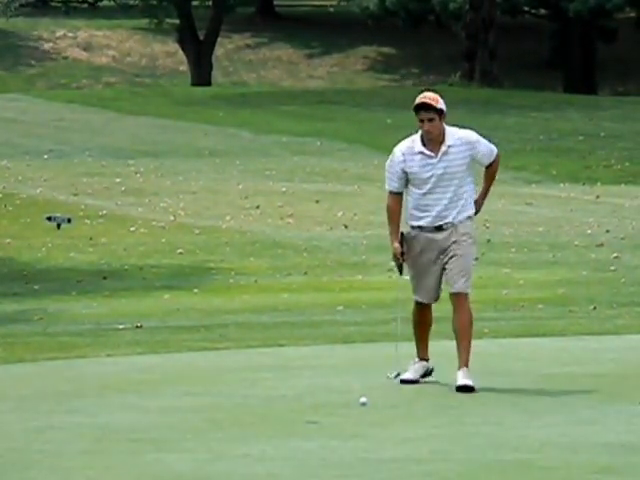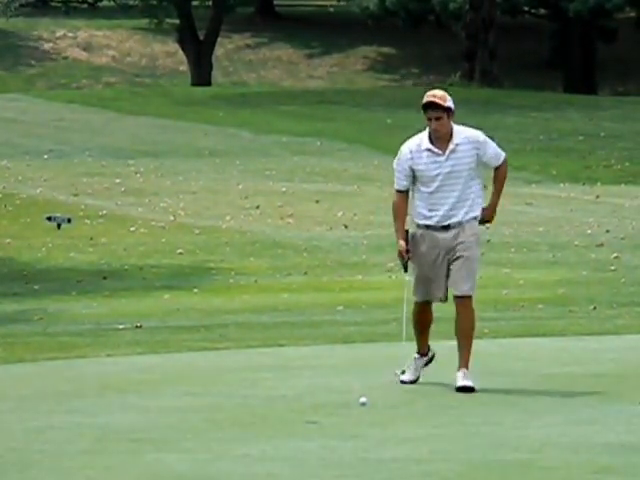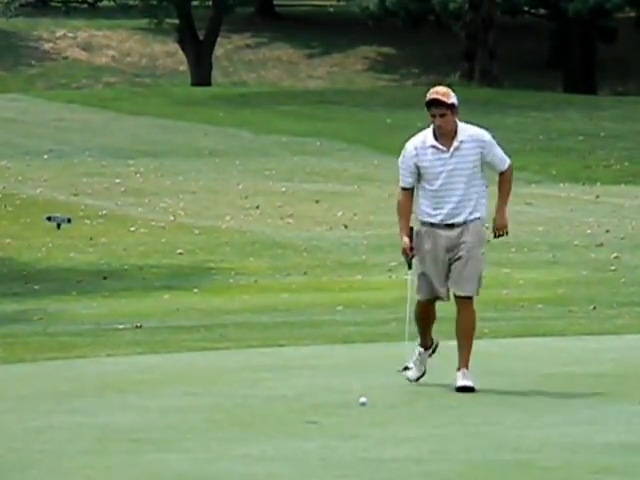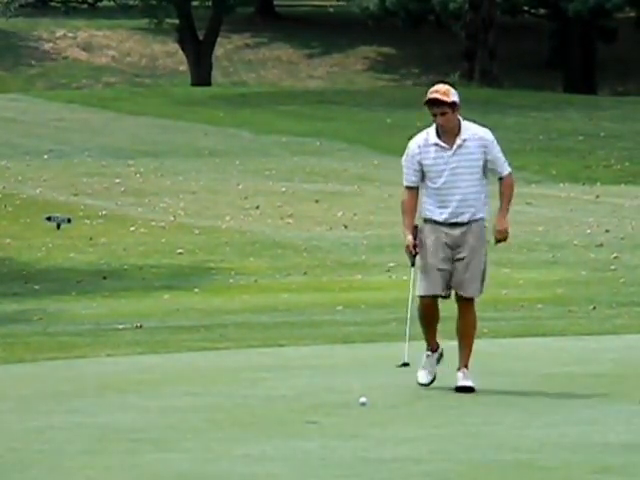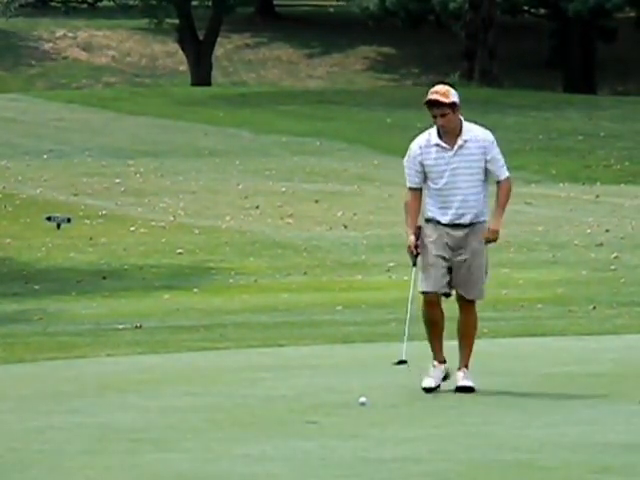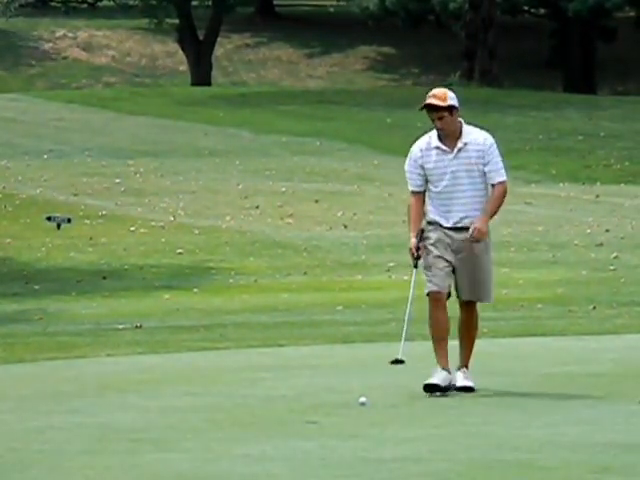
dt=0.1s
person 1, frame 1
left shoulder: (467, 141)
right shoulder: (402, 153)
left elbow: (493, 157)
right elbow: (394, 197)
left wrist: (482, 197)
right wrist: (394, 239)
left hip: (458, 228)
right hip: (421, 233)
left knee: (460, 295)
right knee: (423, 300)
left ankle: (463, 369)
right ankle: (422, 361)
person 1, frame 2
left shoulder: (475, 140)
right shoulder: (409, 150)
left elbow: (501, 164)
right elbow: (401, 195)
left wrist: (493, 203)
right wrist: (400, 237)
left hip: (465, 229)
right hip: (426, 233)
left knee: (463, 297)
right knee: (423, 299)
left ankle: (463, 370)
right ankle: (422, 353)
person 1, frame 3
left shoulder: (479, 139)
right shoulder: (414, 147)
left elbow: (505, 170)
right elbow: (406, 193)
left wrist: (501, 212)
right wrist: (404, 233)
left hip: (469, 228)
right hip: (430, 230)
left knee: (465, 298)
right knee: (426, 298)
left ankle: (463, 370)
right ankle: (426, 345)
person 1, frame 4
left shoulder: (482, 138)
right shoulder: (418, 146)
left elbow: (505, 176)
right elbow: (411, 191)
left wrist: (502, 218)
right wrist: (408, 231)
left hip: (473, 228)
right hip: (433, 229)
left knee: (466, 300)
right knee: (427, 296)
left ankle: (463, 369)
right ankle: (432, 350)
person 1, frame 5
left shoulder: (483, 139)
right shoulder: (420, 147)
left elbow: (503, 181)
right elbow: (414, 192)
left wrist: (496, 219)
right wrist: (411, 232)
left hip: (474, 229)
right hip: (435, 229)
left knee: (467, 301)
right knee: (431, 296)
left ankle: (463, 369)
right ankle: (438, 362)
person 1, frame 6
left shoulder: (483, 142)
right shoulder: (420, 150)
left elbow: (500, 186)
right elbow: (417, 195)
left wrist: (483, 221)
right wrist: (414, 234)
left hip: (474, 234)
right hip: (437, 232)
left knee: (468, 303)
right knee: (436, 295)
left ankle: (463, 368)
right ankle: (442, 369)
